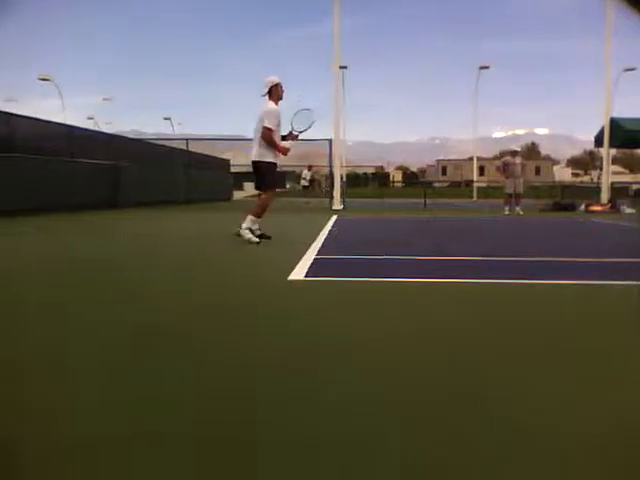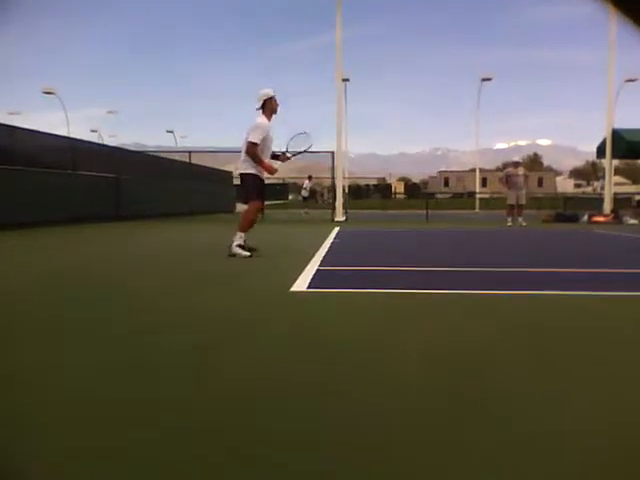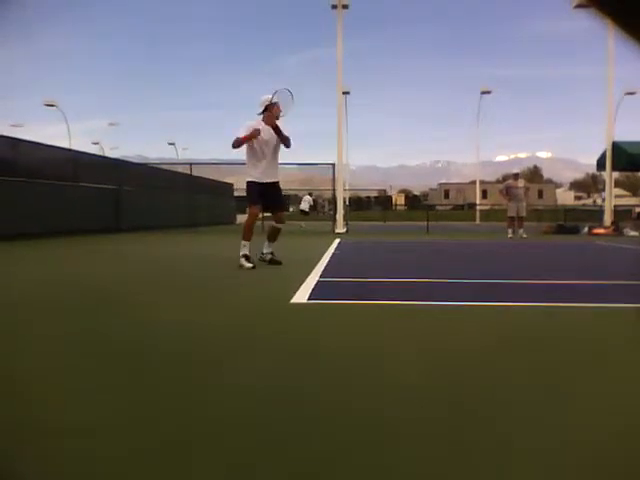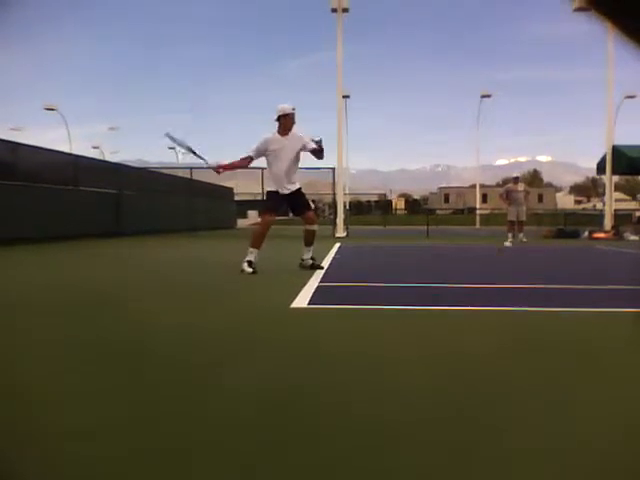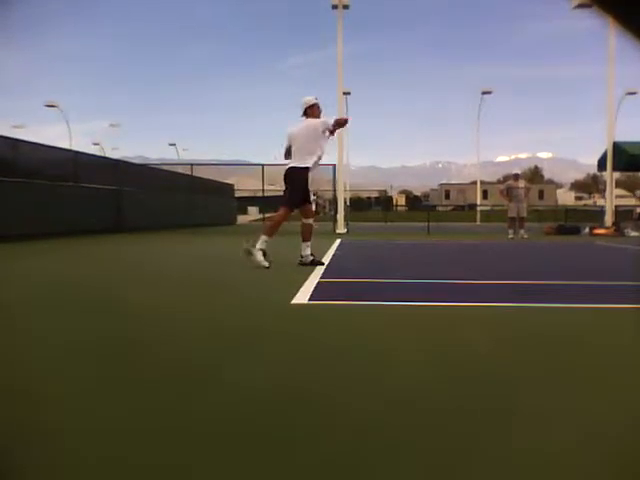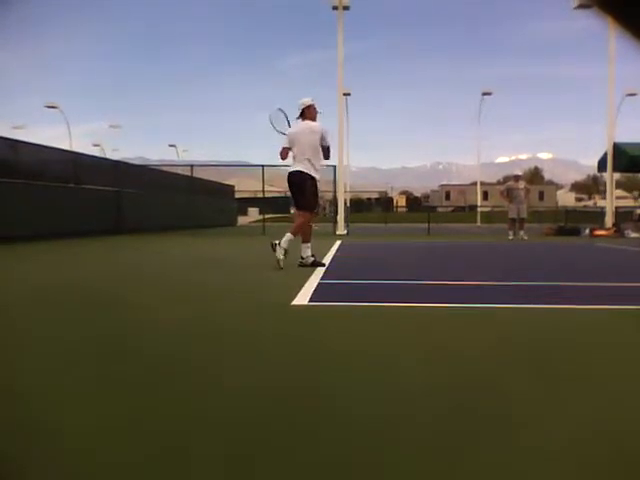
dt=0.4s
person 1, frame 1
left shoulder: (268, 109)
right shoulder: (273, 109)
right elbow: (265, 135)
left wrist: (285, 137)
right wrist: (280, 148)
left hip: (260, 158)
right hip: (266, 159)
left knee: (266, 194)
right knee: (269, 194)
left ankle: (254, 228)
right ankle: (246, 227)
person 1, frame 2
left shoulder: (265, 125)
right shoulder: (261, 124)
right elbow: (250, 150)
left wrist: (278, 156)
right wrist: (266, 166)
left hip: (257, 173)
right hip: (249, 171)
left knee: (258, 208)
right knee: (254, 205)
left ankle: (240, 241)
right ankle: (236, 244)
person 1, frame 3
left shoulder: (276, 129)
right shoulder: (253, 126)
left elbow: (287, 144)
right elbow: (235, 144)
left wrist: (275, 126)
right wrist: (248, 137)
left hip: (272, 181)
right hip: (255, 180)
left knee: (280, 219)
right knee: (254, 213)
left ankle: (266, 253)
right ankle: (244, 253)
person 1, frame 4
left shoulder: (299, 138)
right shoulder: (267, 141)
left elbow: (319, 156)
right elbow: (247, 160)
left wrist: (319, 148)
right wrist: (226, 167)
left hip: (294, 188)
right hip: (275, 190)
left knee: (311, 219)
right knee: (266, 221)
left ankle: (307, 259)
right ankle: (249, 260)
person 1, frame 5
left shoulder: (294, 130)
right shoulder: (320, 124)
left elbow: (287, 155)
right elbow: (341, 122)
right wrist: (332, 130)
left hip: (295, 173)
right hip: (299, 173)
left knee: (308, 213)
right knee: (285, 211)
left ankle: (305, 255)
right ankle: (260, 247)
person 1, frame 6
left shoulder: (291, 131)
right shoulder: (319, 128)
left elbow: (283, 156)
right elbow: (327, 155)
left hip: (294, 174)
right hip: (306, 176)
left knee: (305, 215)
right knee: (307, 215)
left ankle: (306, 256)
right ankle: (282, 245)
